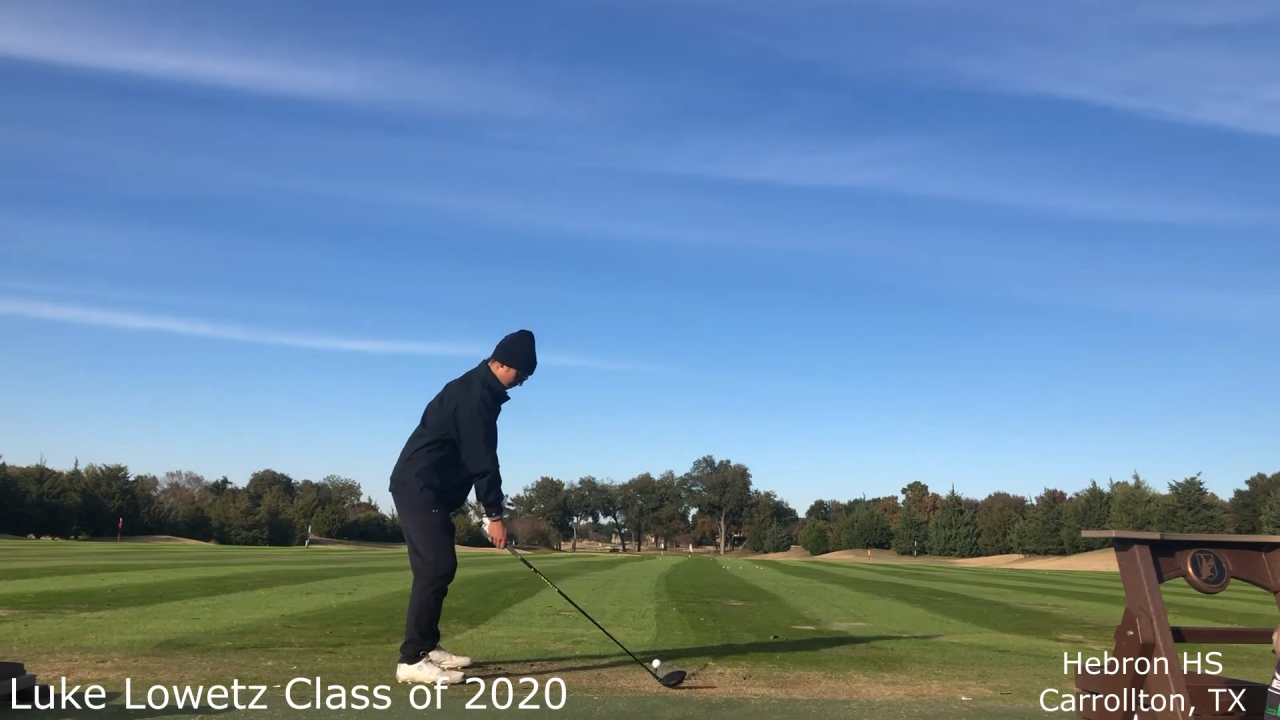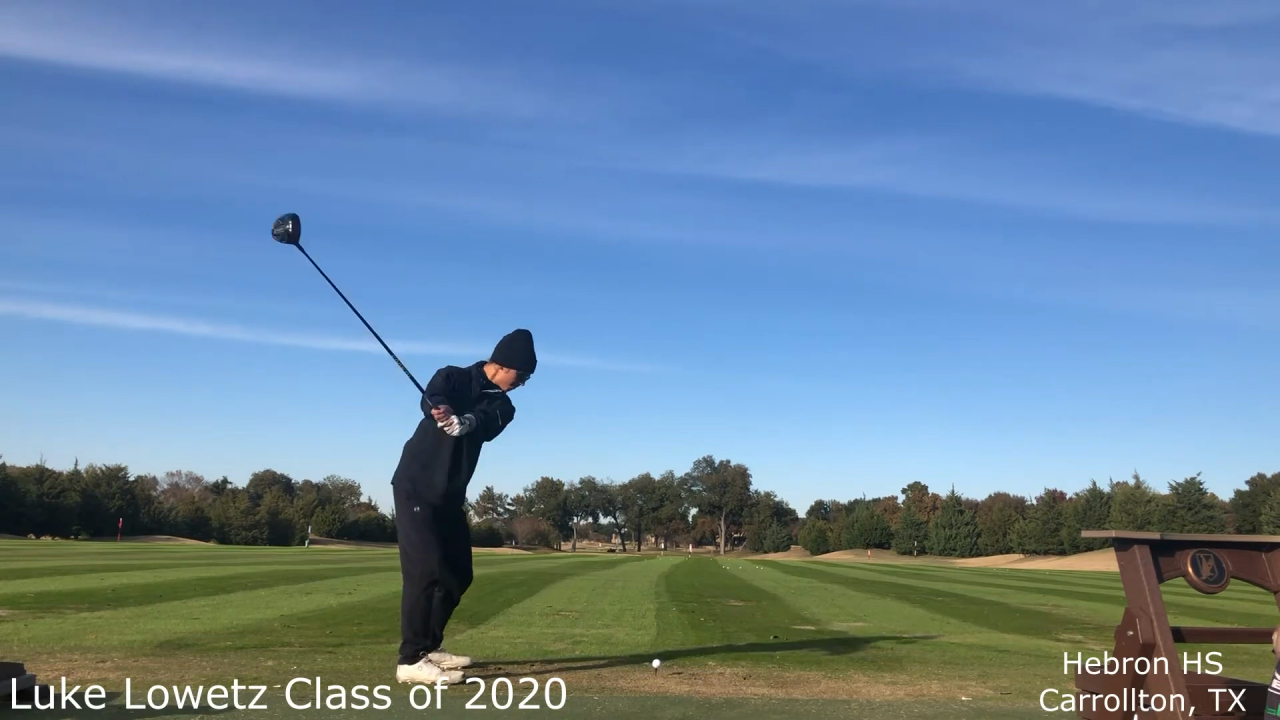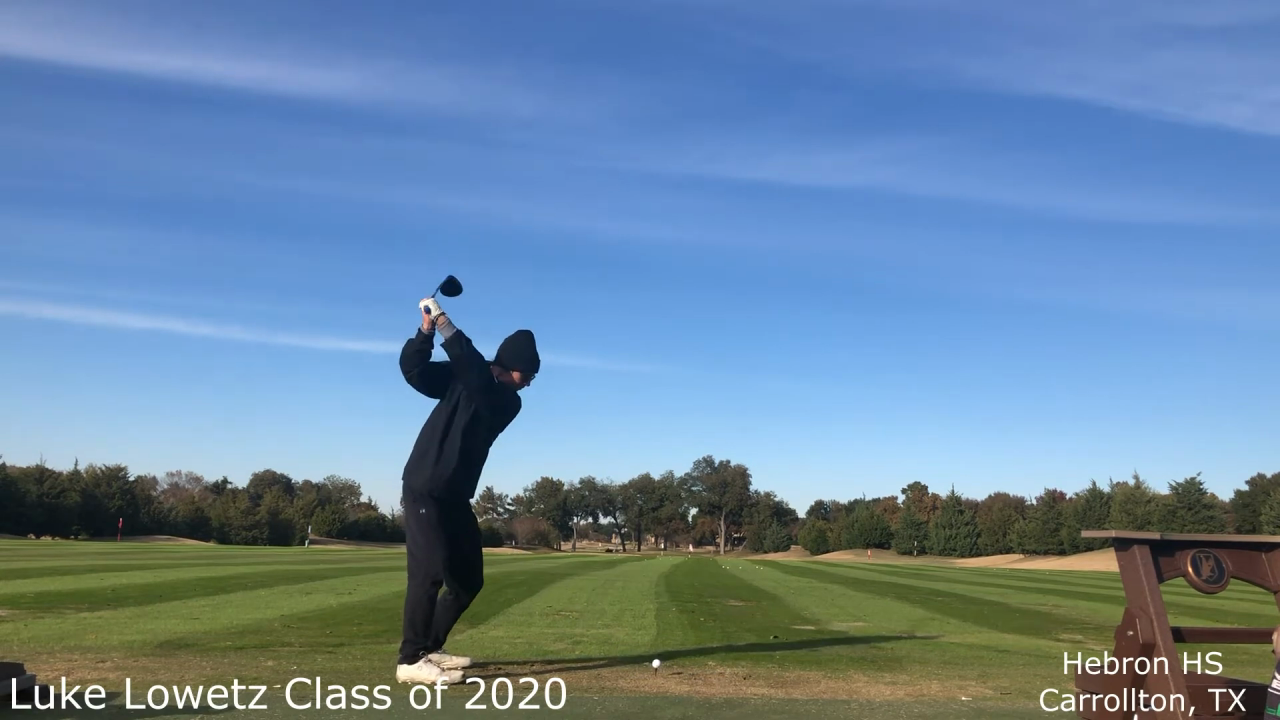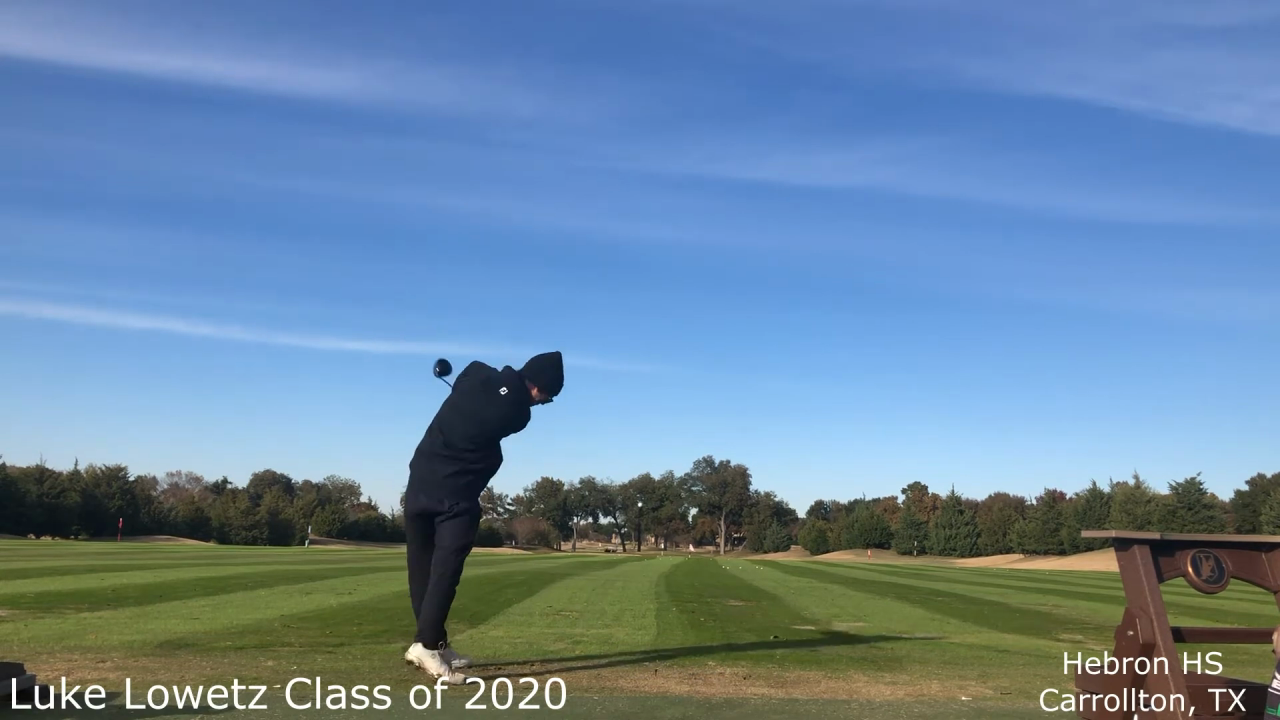
dt=0.4s
person 1, frame 1
left shoulder: (488, 397)
right shoulder: (473, 394)
left elbow: (484, 458)
right elbow: (478, 461)
left wrist: (492, 511)
right wrist: (494, 515)
left hip: (437, 492)
right hip: (419, 488)
left knee: (441, 569)
right knee: (434, 568)
left ankle: (428, 646)
right ankle: (412, 660)
person 1, frame 2
left shoulder: (503, 407)
right shoulder: (454, 377)
left elbow: (482, 423)
right elbow: (434, 395)
left wrist: (459, 421)
right wrist: (439, 407)
left hip: (449, 496)
right hip: (415, 488)
left knee: (458, 575)
right knee: (424, 570)
left ankle: (430, 647)
right ankle: (411, 660)
person 1, frame 3
left shoulder: (509, 402)
right shoulder: (456, 374)
left elbow: (475, 372)
right elbow: (412, 370)
left wrist: (441, 321)
right wrist: (426, 329)
left hip: (456, 495)
right hip: (424, 487)
left knee: (469, 578)
right knee: (429, 570)
left ankle: (430, 646)
right ankle: (411, 659)
person 1, frame 4
left shoulder: (480, 376)
right shoulder: (519, 414)
left hip: (421, 484)
right hip: (457, 495)
left knee: (423, 571)
right knee: (445, 569)
left ankle: (433, 644)
right ankle: (426, 645)
